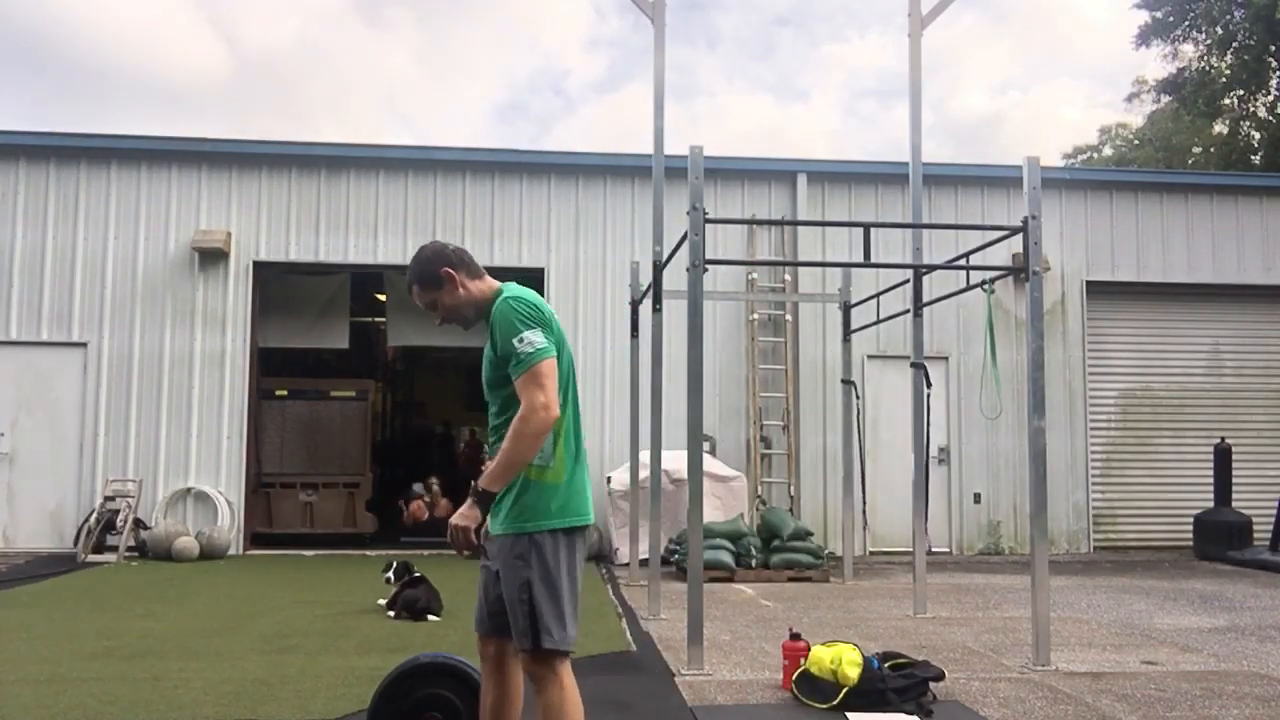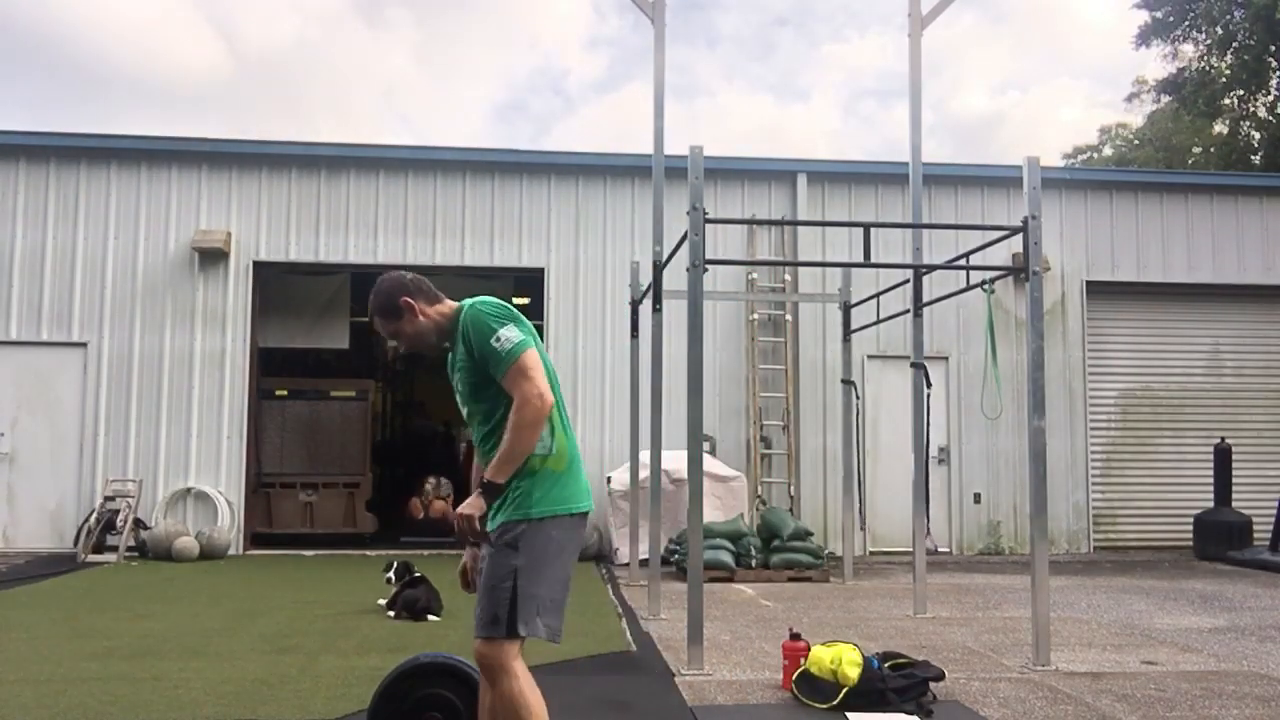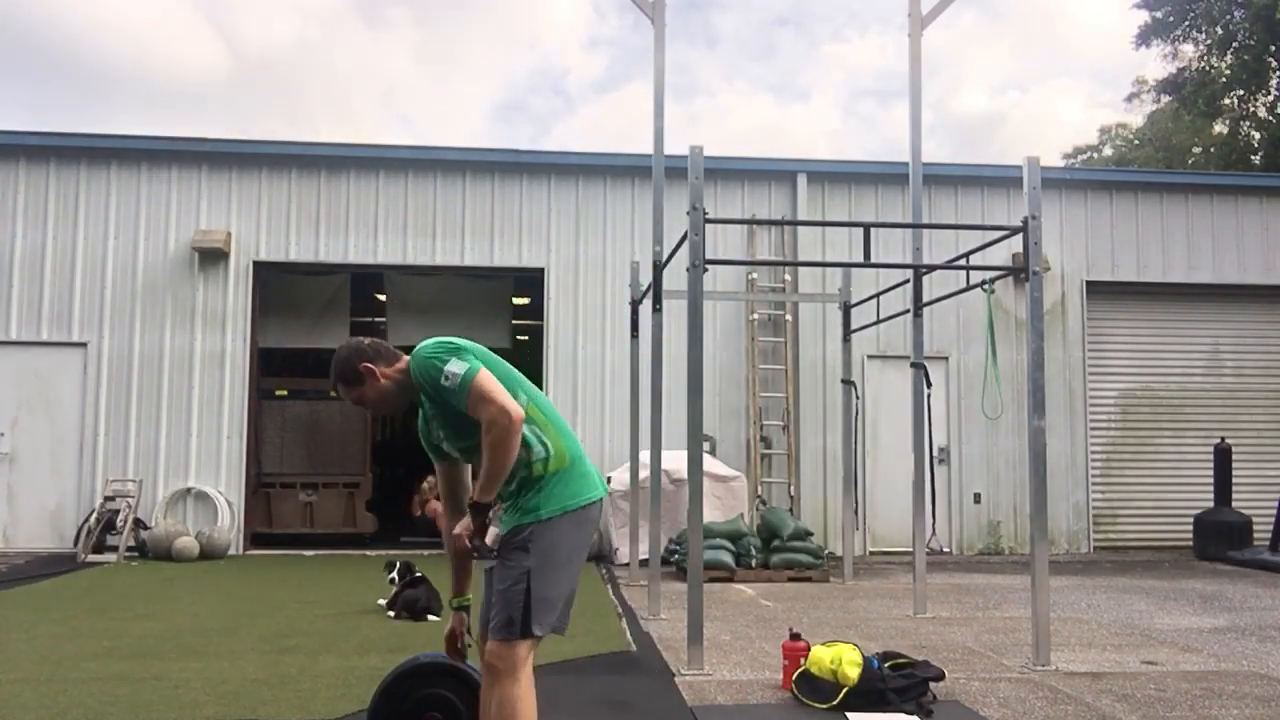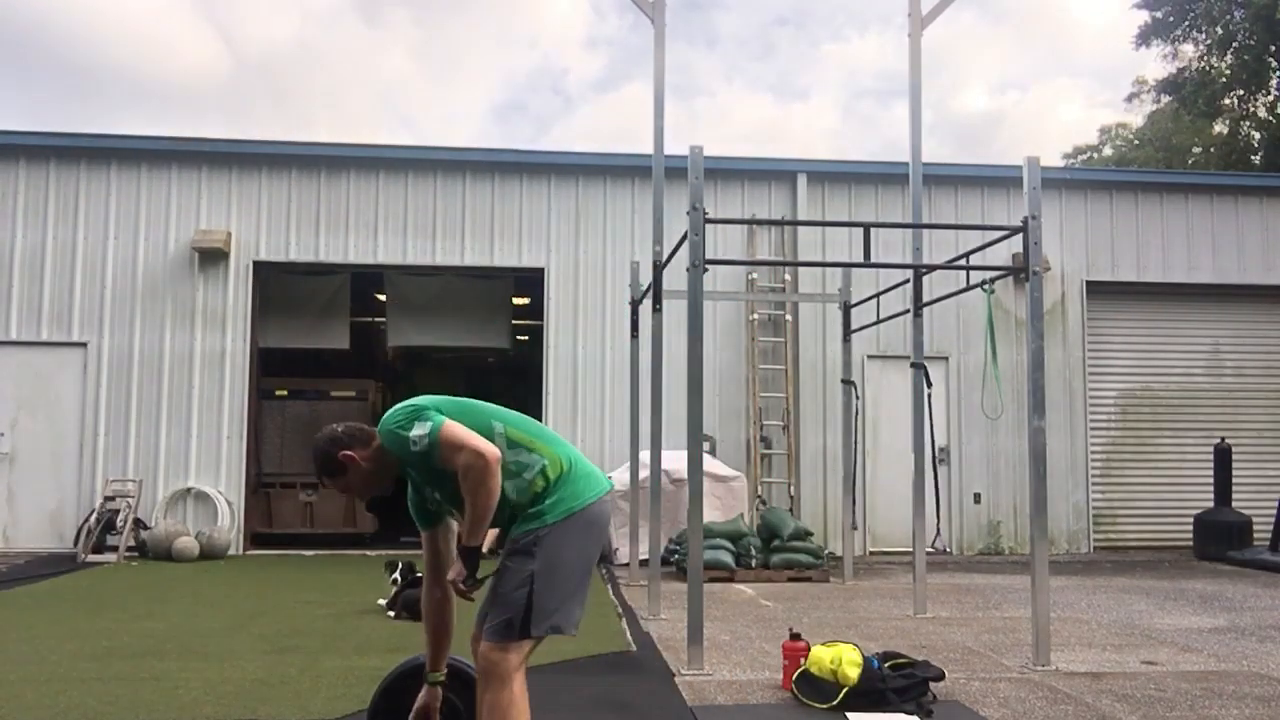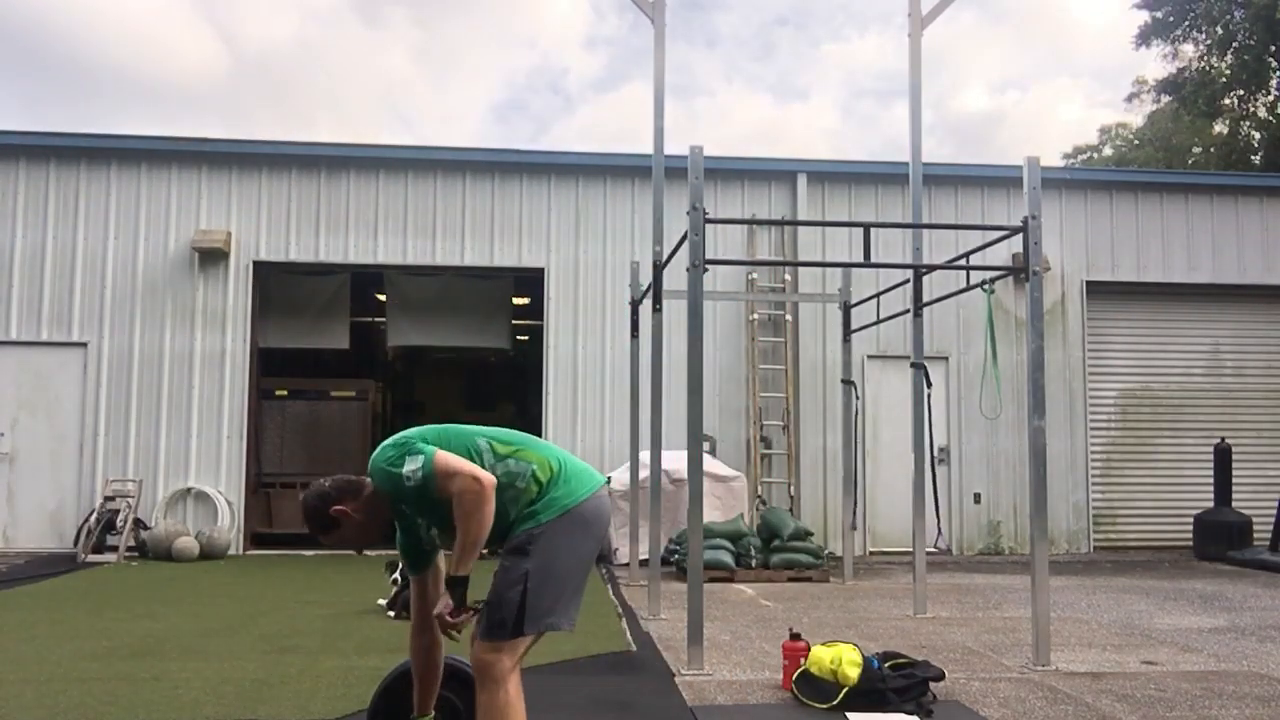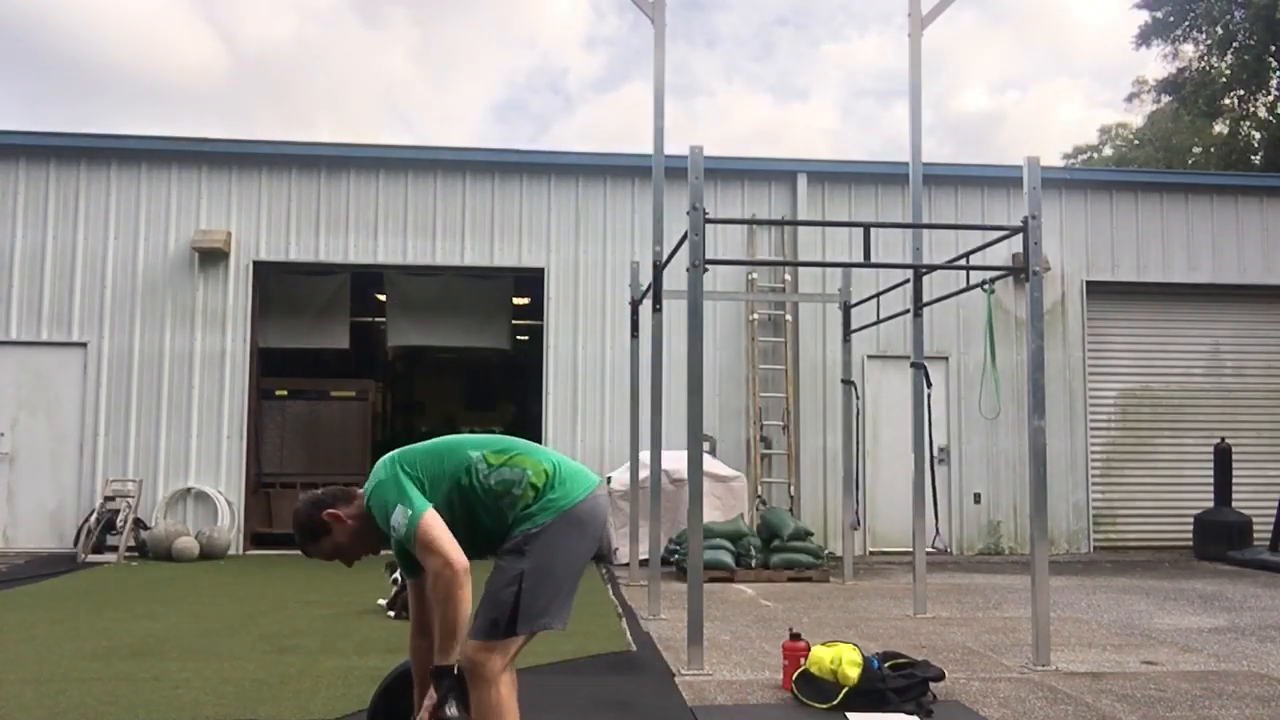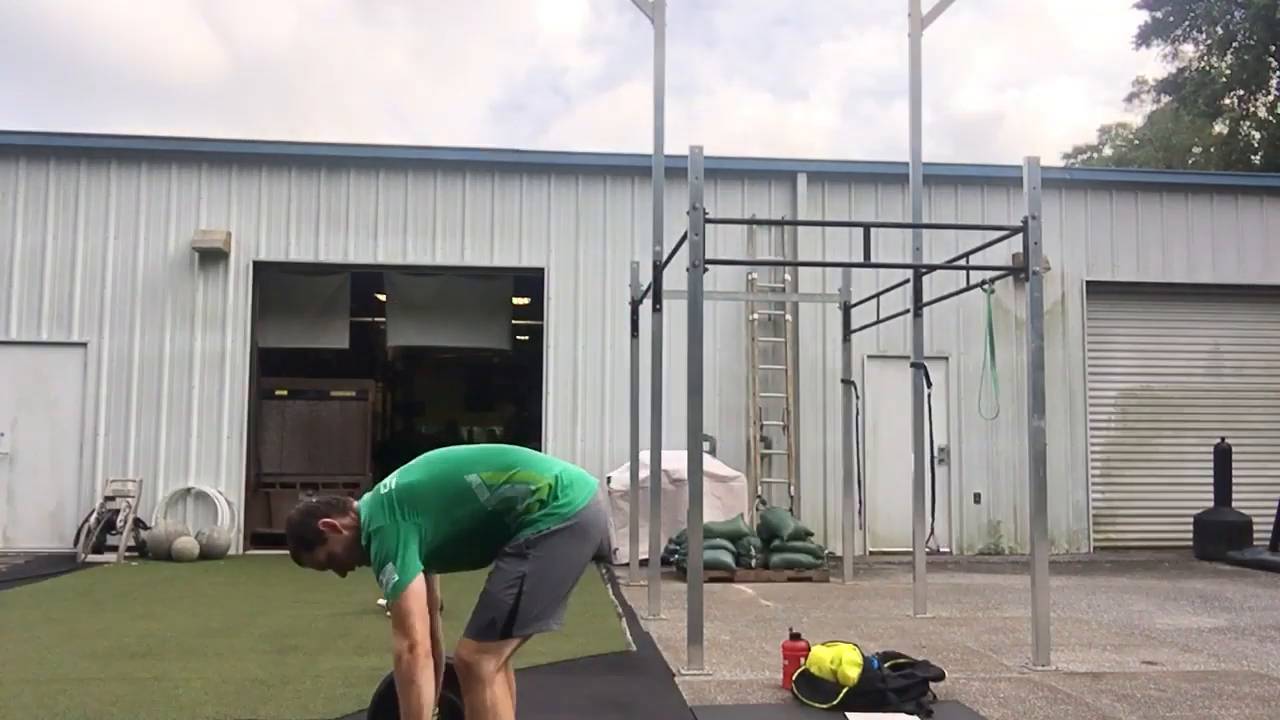
dt=0.2s
person 1, frame 1
left shoulder: (514, 308)
right shoulder: (501, 319)
left elbow: (542, 409)
left wrist: (479, 499)
right wrist: (492, 505)
left hip: (541, 514)
right hip: (517, 512)
left knee: (544, 661)
right knee: (495, 648)
person 1, frame 2
left shoulder: (481, 318)
right shoulder: (459, 354)
left elbow: (536, 397)
left wrist: (486, 492)
right wrist: (476, 543)
left hip: (543, 502)
right hip: (521, 501)
left knee: (498, 652)
right knee: (494, 650)
person 1, frame 3
left shoulder: (431, 360)
right shoulder: (429, 415)
left elbow: (507, 416)
right elbow: (453, 513)
left wrist: (478, 511)
right wrist: (459, 604)
left hip: (559, 500)
right hip: (538, 504)
left knee: (505, 656)
right knee: (493, 646)
person 1, frame 4
left shoulder: (397, 429)
right shoulder: (420, 482)
left elbow: (482, 458)
right elbow: (437, 583)
left wrist: (468, 554)
right wrist: (434, 681)
left hip: (567, 505)
right hip: (563, 507)
left knee: (499, 659)
right knee: (491, 649)
person 1, frame 5
left shoulder: (388, 465)
right shoulder: (409, 521)
left elbow: (479, 483)
right elbow: (425, 624)
left wrist: (455, 586)
left hip: (565, 505)
right hip: (574, 504)
left knee: (494, 660)
right knee: (496, 654)
person 1, frame 6
left shoulder: (386, 490)
right shoulder: (407, 523)
left elbow: (452, 566)
right elbow: (424, 627)
left wrist: (444, 676)
left hip: (562, 506)
right hip: (576, 502)
left knee: (484, 659)
right knee: (494, 651)
person 1, frame 7
left shoulder: (385, 526)
right shoulder: (397, 511)
left elbow: (412, 648)
right elbow: (426, 637)
left hip: (563, 512)
right hip: (575, 503)
left knee: (477, 661)
right knee: (491, 652)
